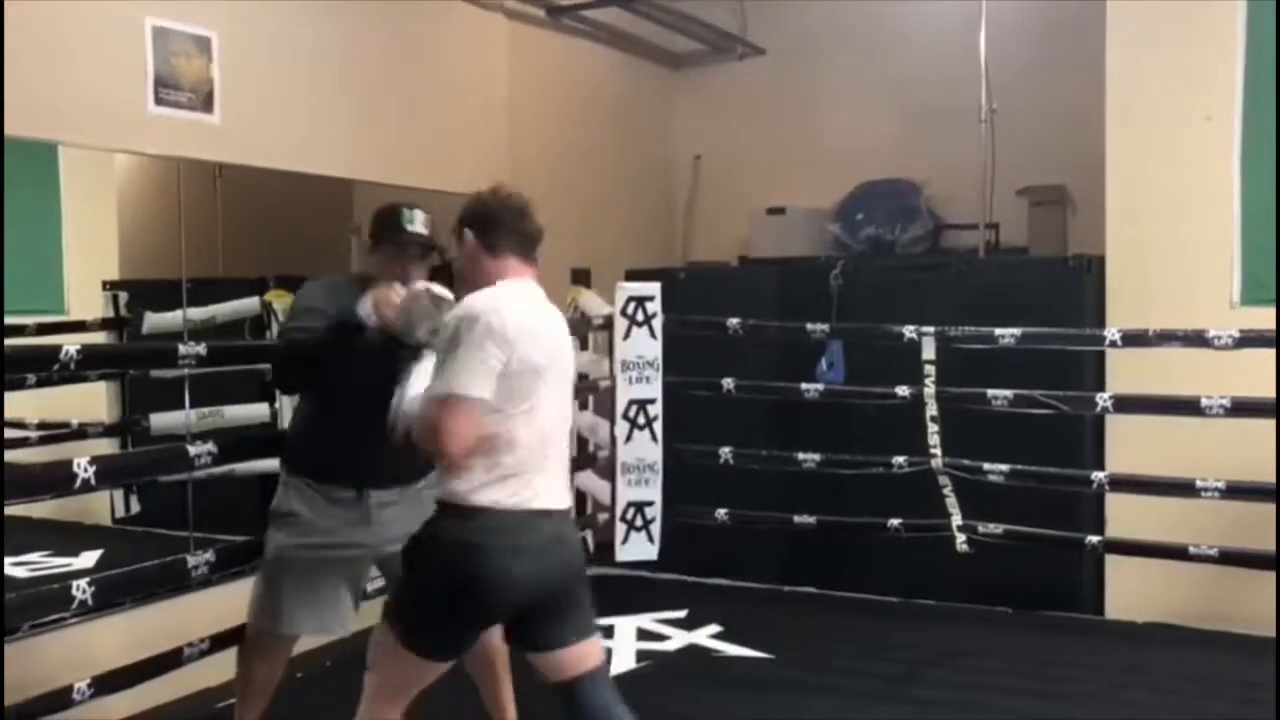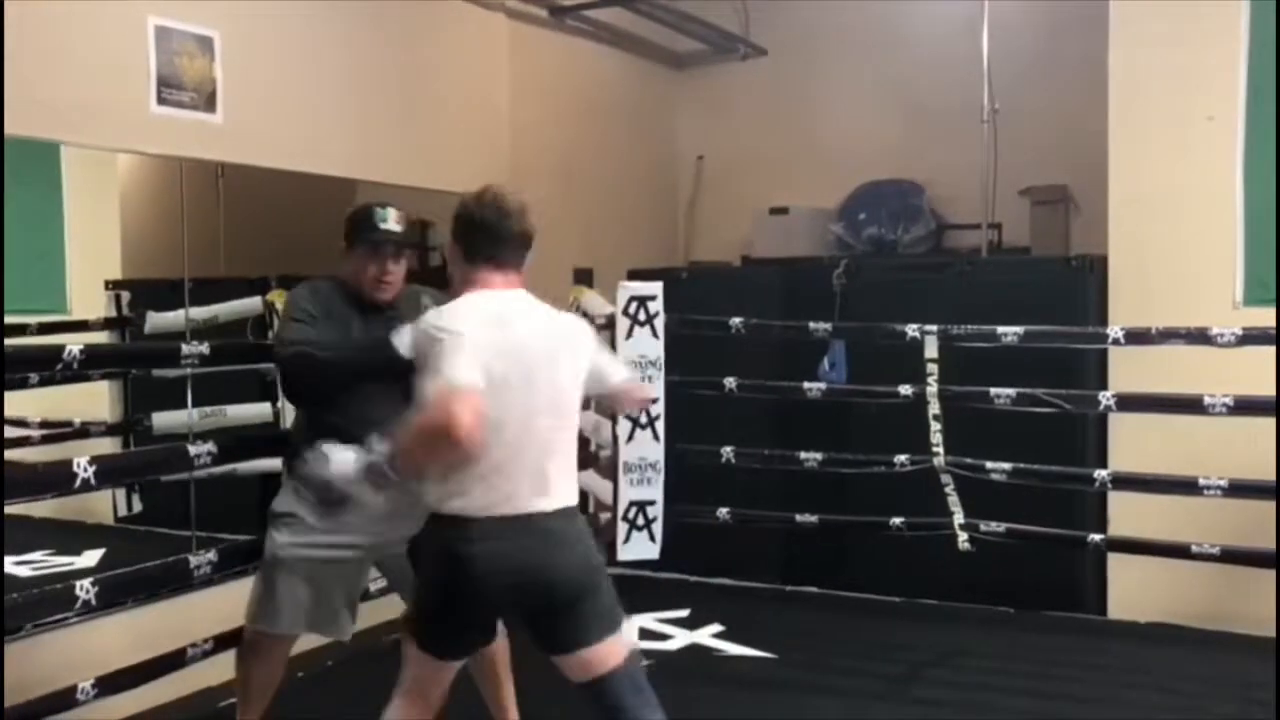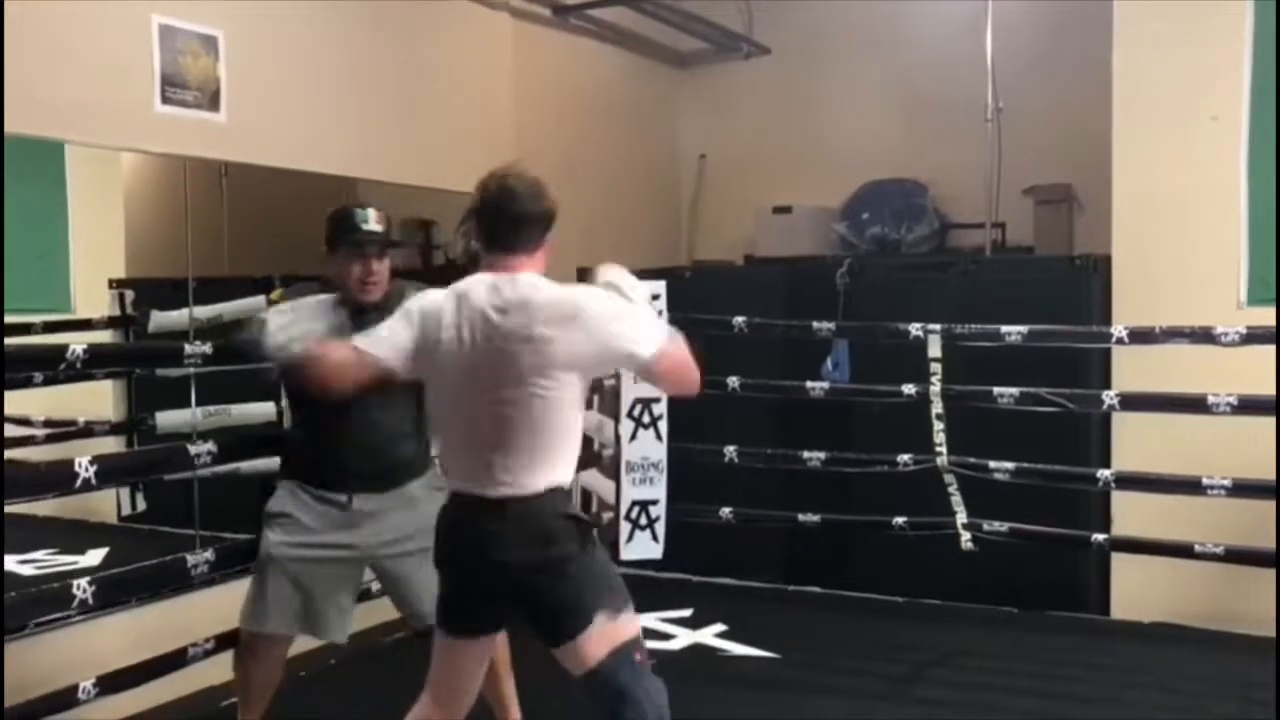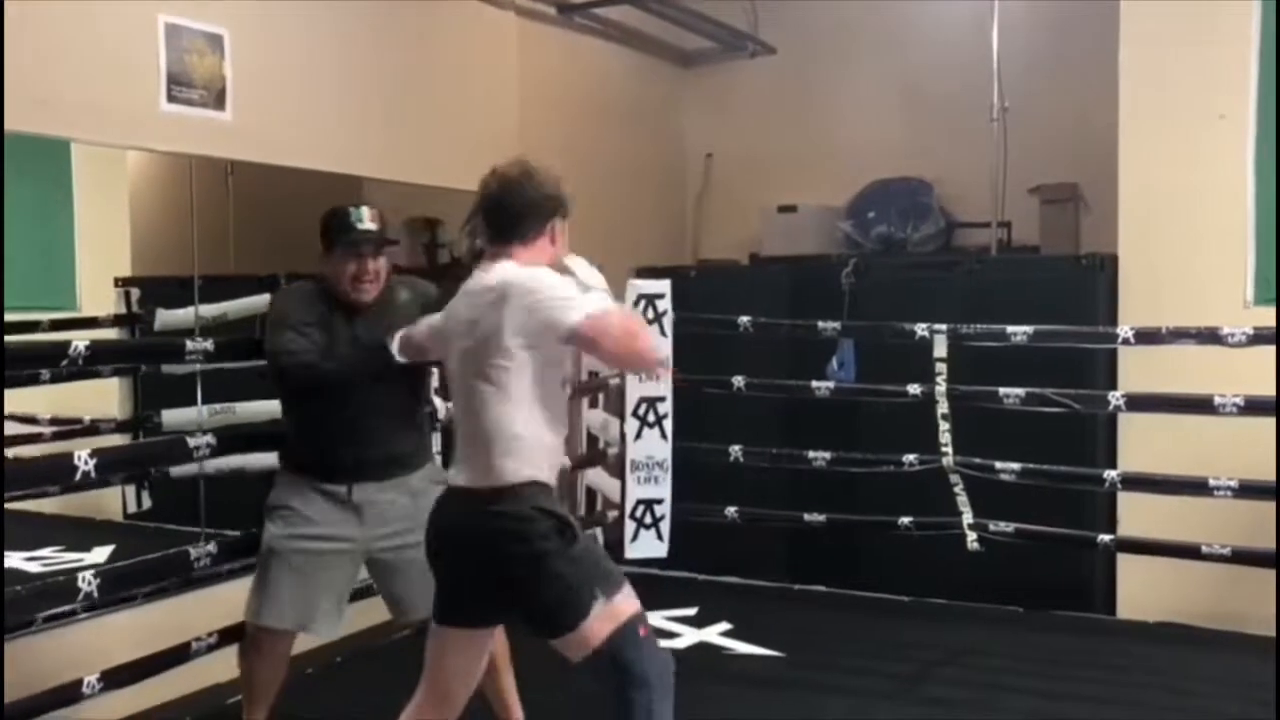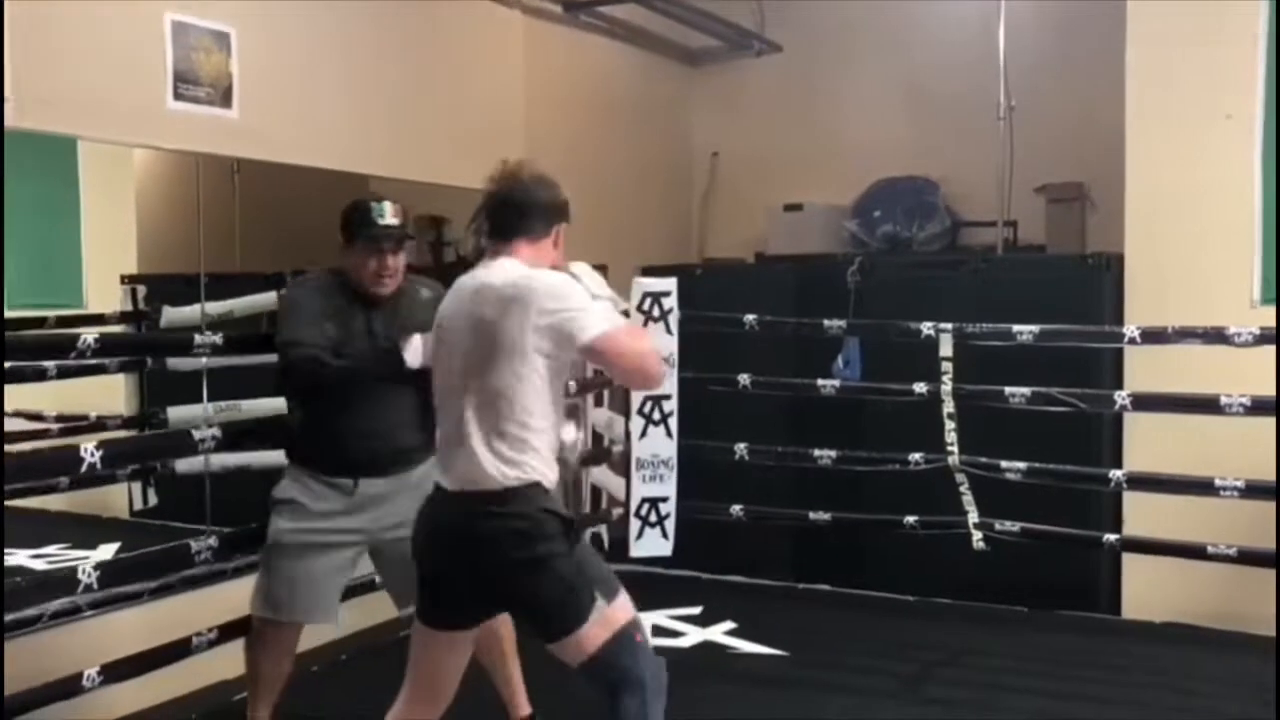
dt=0.1s
person 1, frame 1
left shoulder: (482, 315)
right shoulder: (543, 319)
left elbow: (450, 441)
left wrist: (416, 406)
left hip: (473, 542)
right hip: (552, 543)
person 1, frame 2
left shoulder: (449, 325)
right shoulder: (569, 330)
left elbow: (455, 424)
right elbow: (633, 395)
left wrist: (376, 464)
left hip: (462, 546)
right hip: (557, 543)
person 1, frame 3
left shoulder: (435, 310)
right shoulder: (577, 308)
left elbow: (338, 373)
right elbow: (685, 380)
left wrist: (294, 345)
right wrist: (636, 302)
left hip: (470, 528)
right hip: (545, 530)
person 1, frame 4
left shoulder: (464, 302)
right shoulder: (537, 288)
left elbow: (409, 344)
right elbow: (641, 353)
right wrist: (593, 289)
left hip: (460, 520)
right hip: (520, 519)
right knee: (645, 675)
person 1, frame 5
left shoulder: (458, 299)
right shoulder: (545, 291)
right elbow: (646, 371)
right wrist: (599, 298)
left hip: (448, 520)
right hip: (519, 521)
person 2, frame 1
right shoulder: (326, 296)
right elbow: (288, 374)
right wrist: (361, 317)
left hip: (413, 492)
right hip: (318, 497)
right knee: (271, 628)
person 2, frame 2
left shoulder: (429, 308)
right shoulder: (312, 300)
right elbow: (301, 383)
right wrist: (396, 346)
left hip: (413, 495)
right hip: (320, 500)
right knee: (268, 629)
person 2, frame 3
left shoulder: (421, 304)
right shoulder: (302, 307)
right elbow: (305, 388)
left hip: (408, 494)
right hip: (315, 499)
right knee: (264, 630)
person 2, frame 4
left shoulder: (416, 297)
right shoulder: (296, 304)
right elbow: (296, 381)
right wrist: (393, 352)
left hip: (409, 486)
right hip: (315, 494)
right knee: (269, 622)
person 2, frame 5
left shoulder: (430, 298)
right shoulder: (310, 295)
right elbow: (301, 375)
right wrist: (401, 359)
left hip: (412, 479)
right hip: (322, 487)
right knee: (275, 615)
